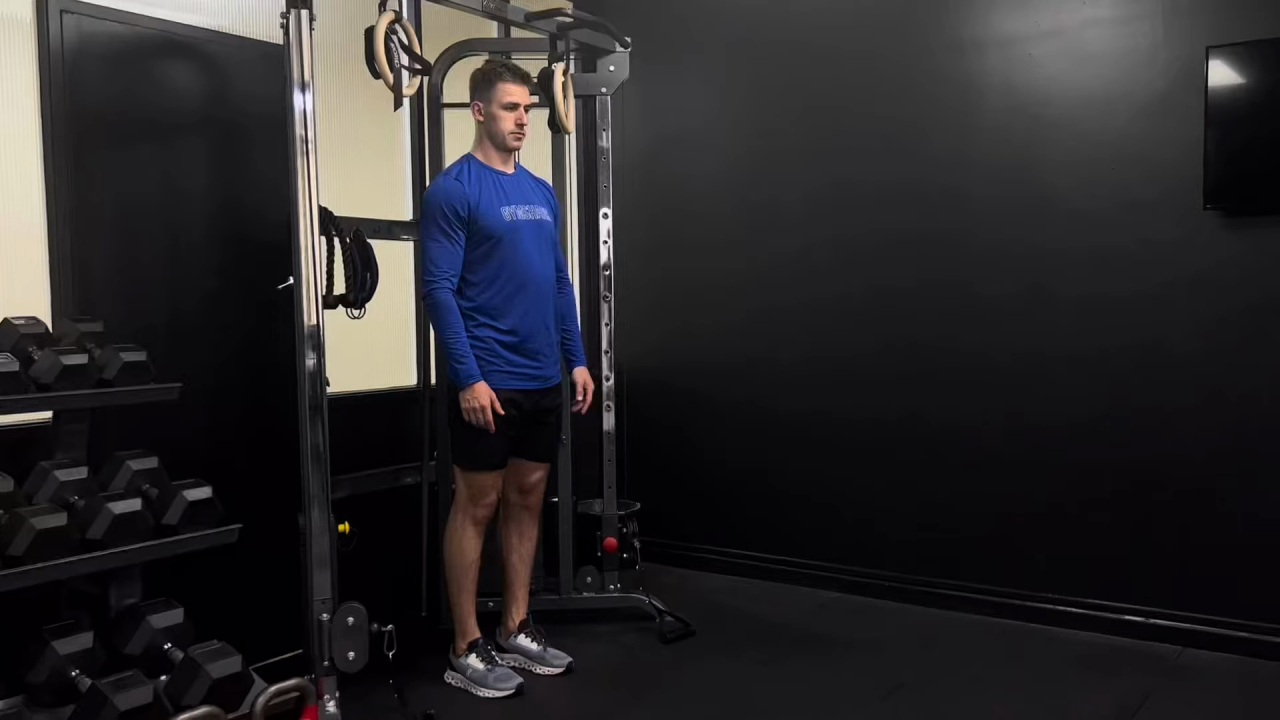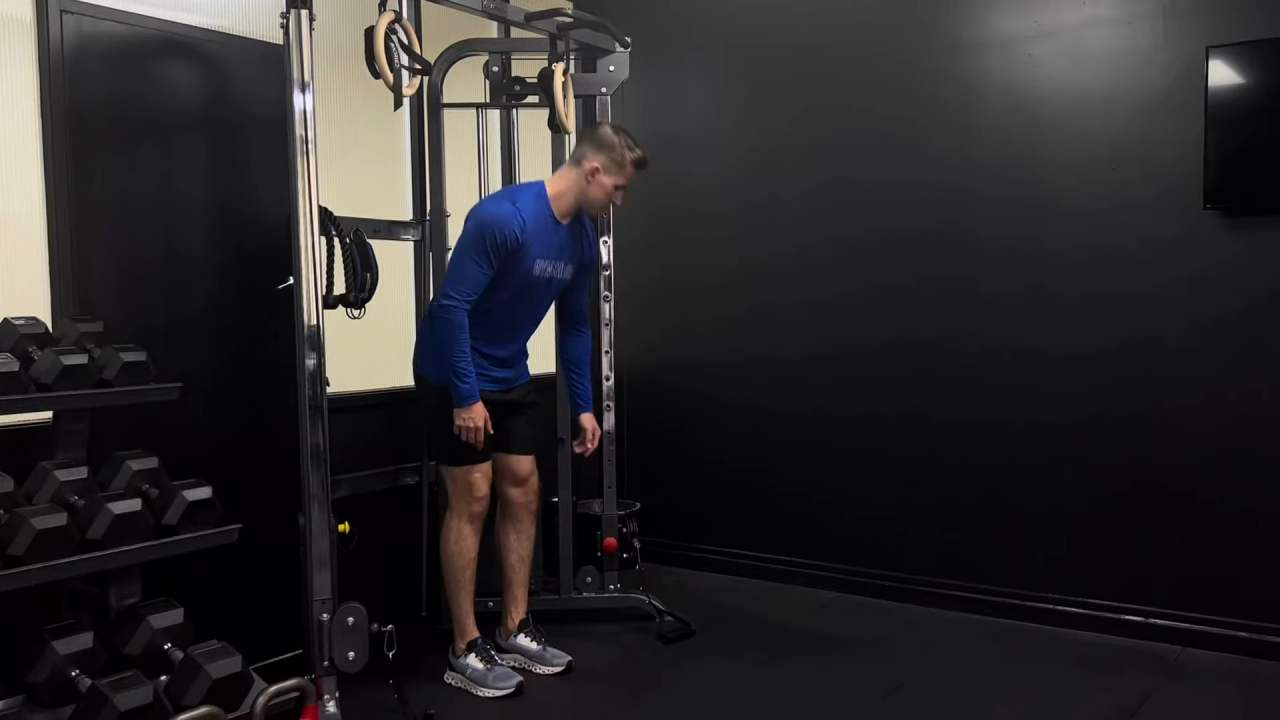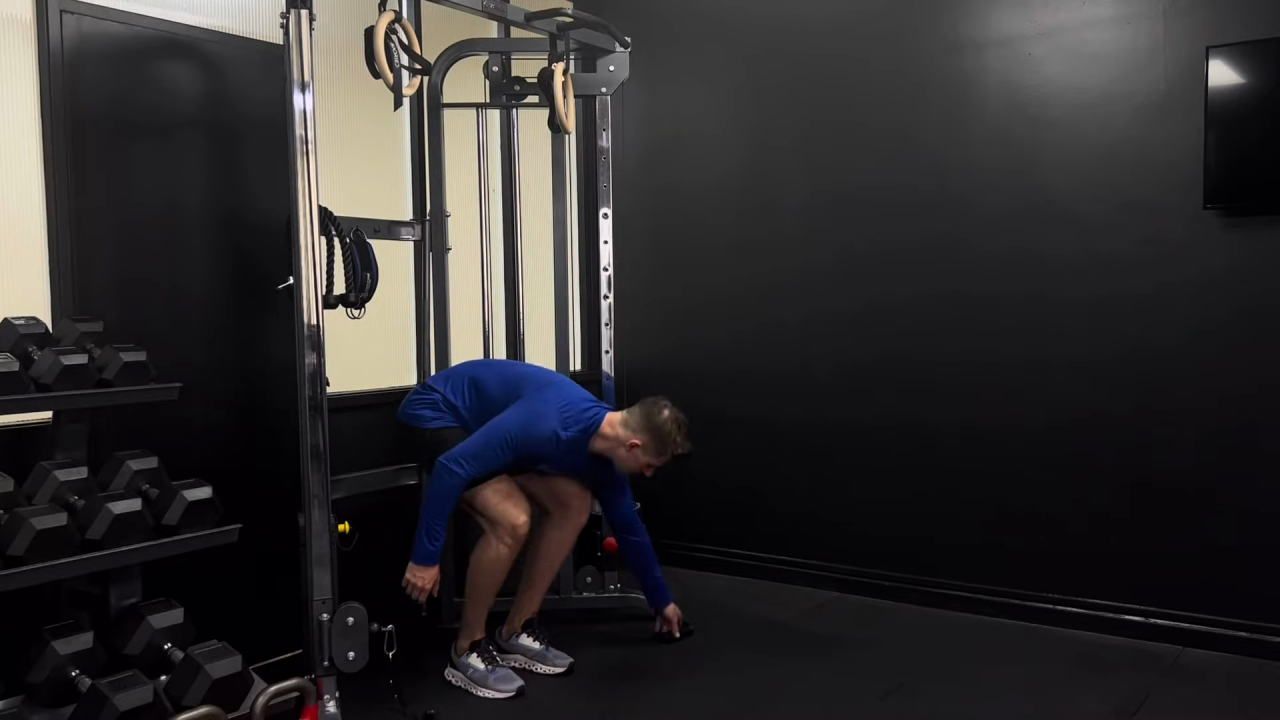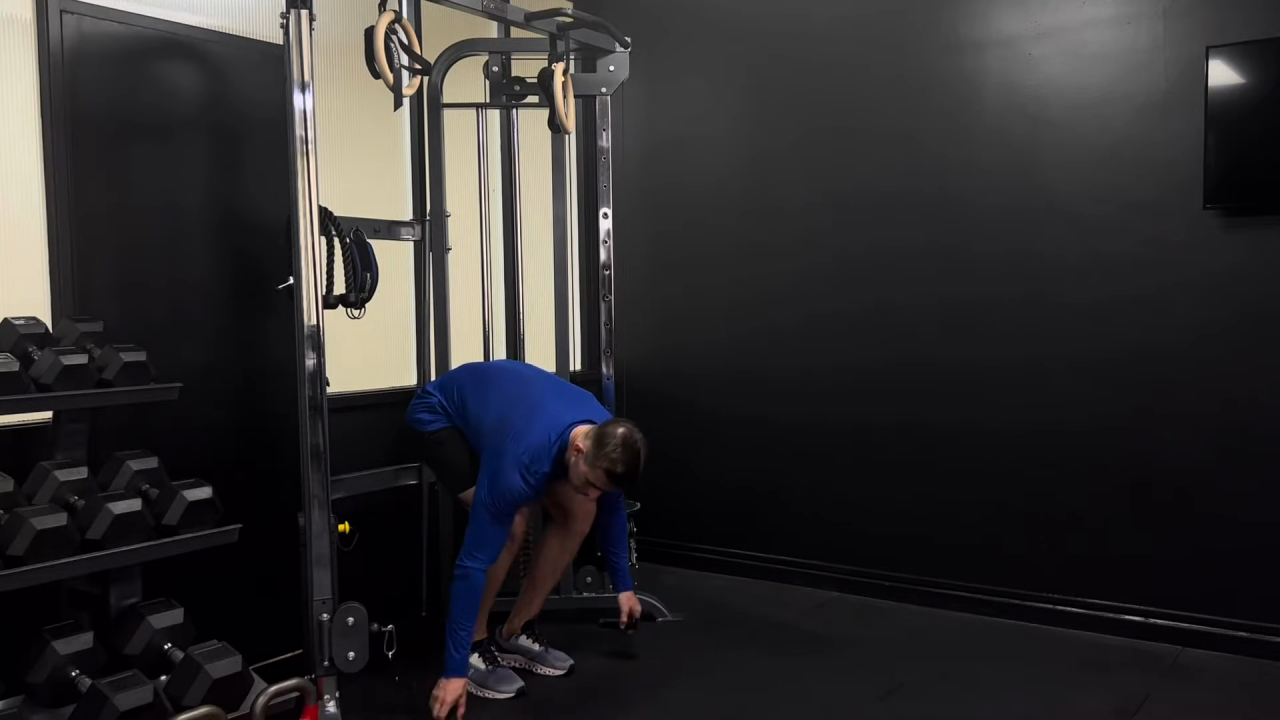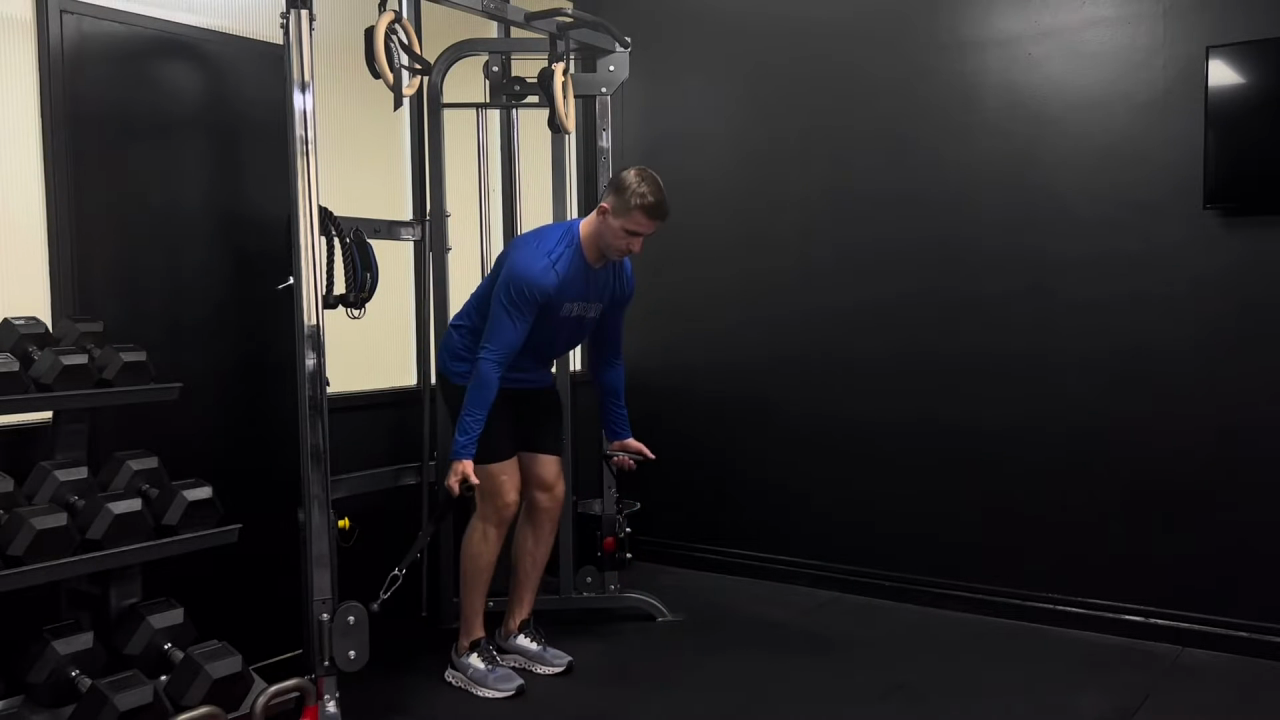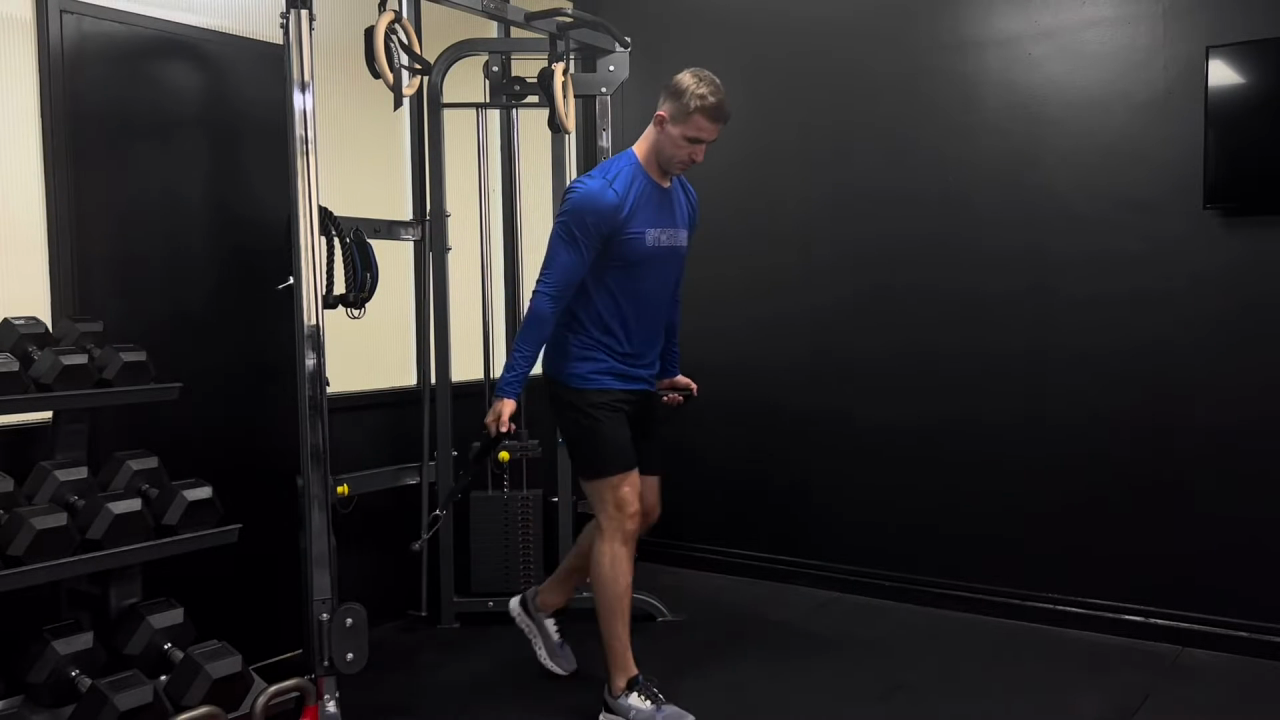
dt=0.7s
person 1, frame 1
left shoulder: (541, 193)
right shoulder: (453, 191)
right elbow: (439, 291)
left wrist: (576, 360)
right wrist: (468, 378)
left hip: (543, 380)
right hip: (489, 383)
left knee: (527, 500)
right knee: (478, 505)
left ankle: (516, 630)
right ankle: (466, 649)
person 1, frame 2
left shoulder: (581, 238)
right shoulder: (503, 218)
left elbow: (576, 325)
right elbow: (450, 305)
left wrist: (584, 405)
right wrist: (465, 398)
left hip: (508, 378)
right hip: (454, 372)
left knee: (522, 493)
right knee: (472, 499)
left ankle: (515, 632)
right ankle: (465, 649)
person 1, frame 3
left shoulder: (602, 451)
right shoulder: (549, 425)
left elbow: (628, 527)
right elbow: (451, 466)
left wrist: (661, 599)
right wrist: (426, 557)
left hip: (488, 422)
right hip: (436, 414)
left knee: (574, 504)
right knee: (513, 520)
left ankle: (516, 632)
right ankle: (468, 649)
person 1, frame 4
left shoulder: (604, 442)
right shoulder: (519, 467)
left elbow: (610, 511)
right elbow: (472, 564)
left wrist: (623, 585)
right wrist: (455, 672)
left hip: (501, 405)
right hip: (442, 414)
left knee: (579, 512)
right knee: (513, 522)
left ankle: (516, 633)
right ankle: (474, 650)
person 1, frame 5
left shoulder: (618, 275)
right shoulder: (537, 265)
left elbow: (607, 357)
right elbow: (491, 360)
left wrist: (619, 432)
right wrist: (463, 450)
left hip: (532, 380)
right hip: (473, 373)
left knee: (548, 494)
right knee: (501, 501)
left ankle: (515, 632)
right ankle: (468, 649)
person 1, frame 6
left shoulder: (684, 198)
right shoulder: (598, 196)
right elbow: (551, 296)
left wrist: (671, 369)
right wrist: (510, 389)
left hip: (642, 382)
right hip: (589, 382)
left knee: (641, 512)
right knee: (621, 519)
left ankle: (539, 603)
